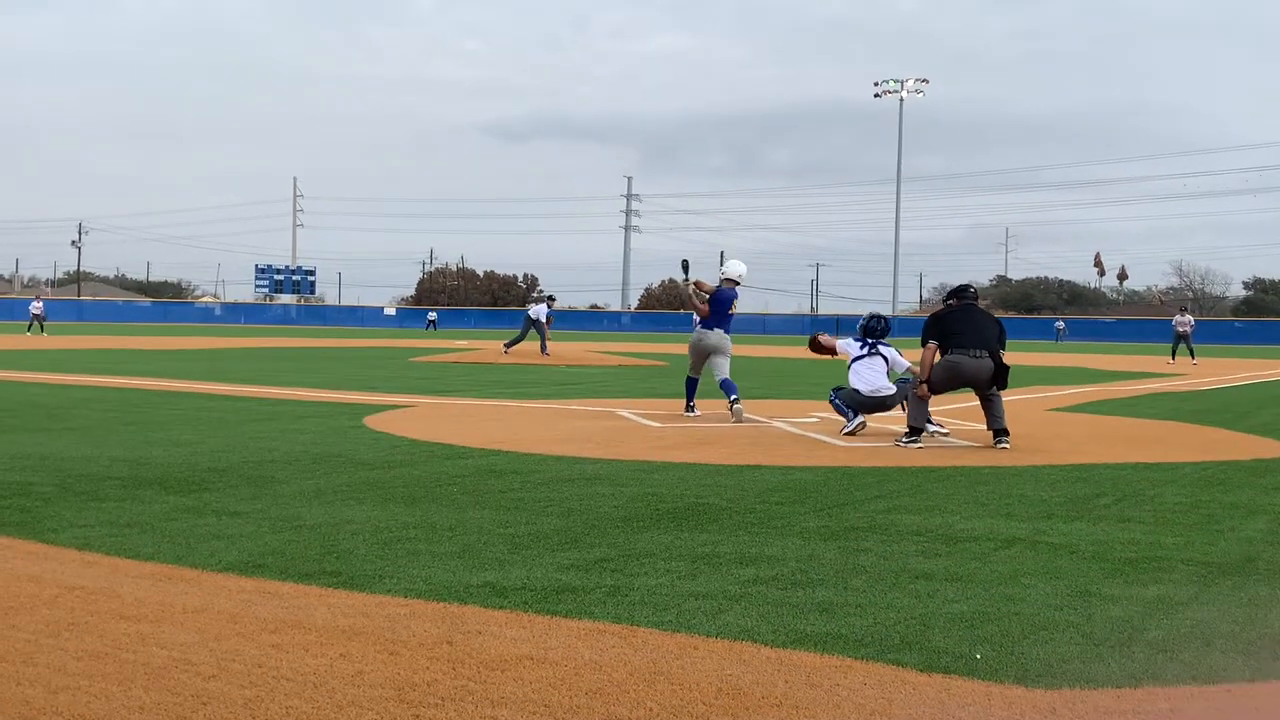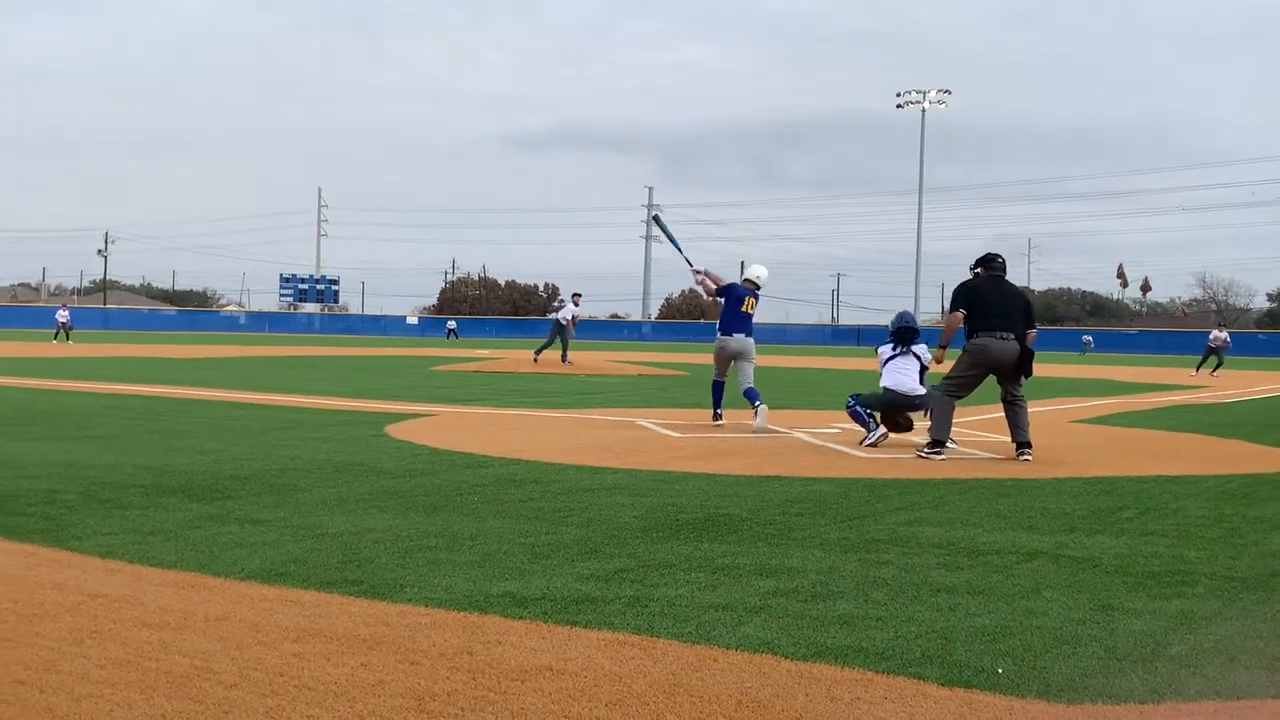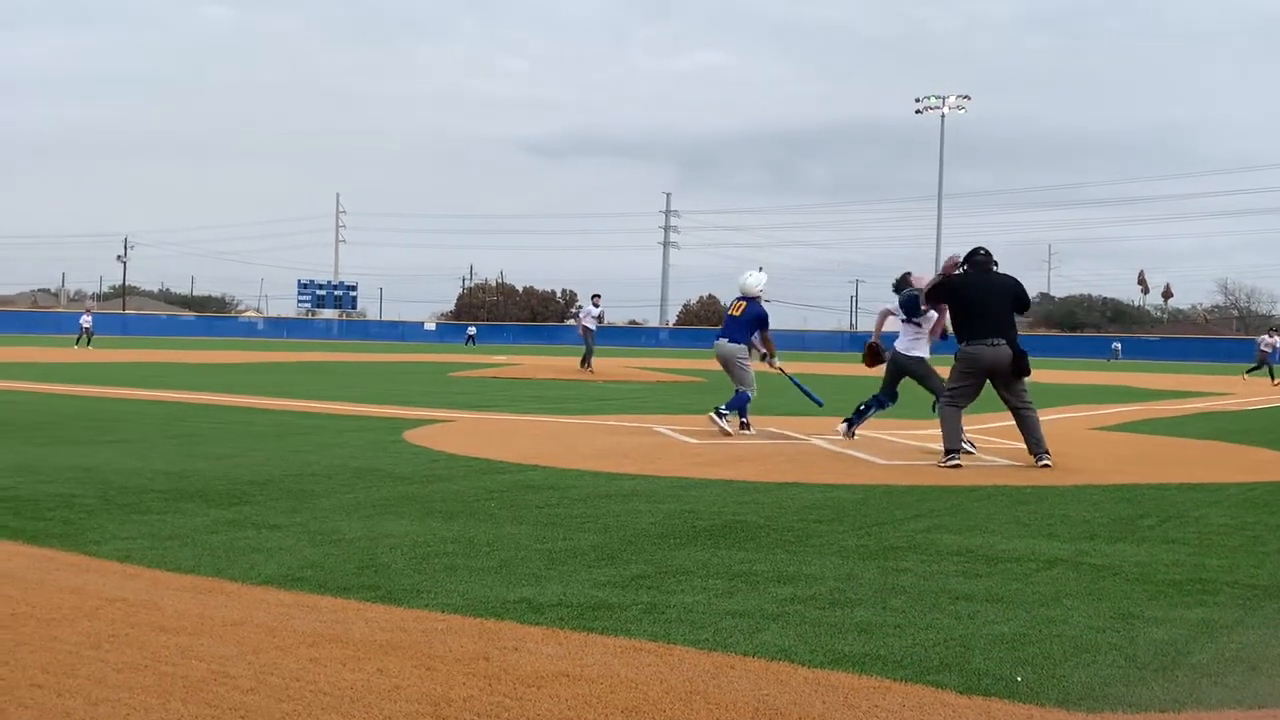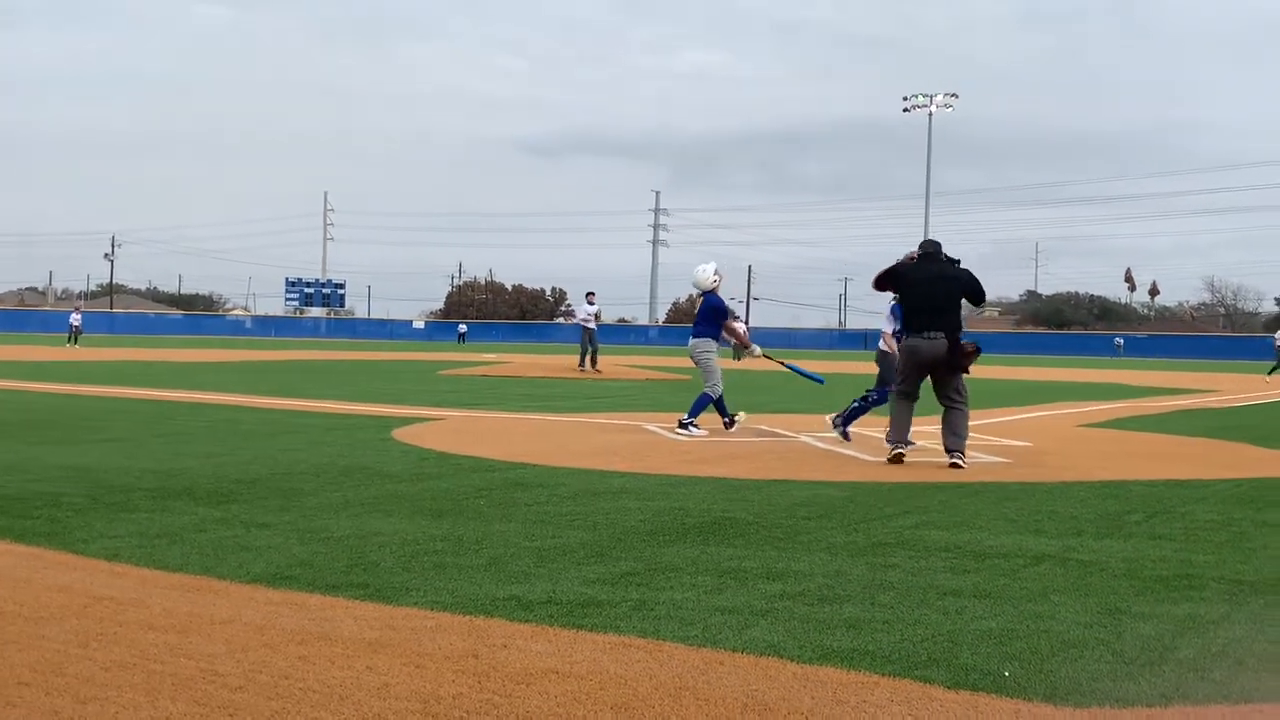
dt=0.4s
person 1, frame 1
left shoulder: (941, 316)
right shoulder: (993, 319)
left elbow: (930, 349)
right elbow: (999, 354)
left wrist: (923, 382)
left hip: (957, 362)
right hip: (988, 366)
left knee: (919, 387)
right knee: (991, 392)
left ankle: (914, 435)
right ankle: (1001, 436)
person 1, frame 2
left shoulder: (969, 287)
right shoulder: (1019, 294)
left elbow: (956, 317)
right elbow: (1030, 333)
left wrist: (942, 347)
right wrist: (1020, 354)
left hip: (981, 346)
right hip: (1013, 348)
left knee: (947, 391)
right knee: (1014, 397)
left ankle: (937, 445)
right ankle: (1023, 447)
person 1, frame 3
left shoulder: (956, 282)
right shoulder: (1009, 282)
left elbow: (927, 298)
right elbow: (1024, 309)
left wrist: (945, 274)
left hip: (972, 352)
right hip: (1007, 352)
left knee: (950, 402)
right knee: (1022, 404)
left ankle: (953, 453)
right ankle: (1041, 453)
person 1, frame 4
left shoulder: (905, 272)
right shoulder: (959, 274)
left elbow: (876, 283)
right elbow: (980, 300)
left hip: (912, 344)
right hip: (946, 345)
left knee: (903, 396)
right knee: (956, 401)
left ankle: (898, 443)
right ankle: (956, 452)
person 2, frame 1
left shoulder: (723, 293)
right shoulder: (732, 292)
left elbow: (703, 313)
right elbow: (710, 290)
left wrist: (691, 293)
right wrist: (694, 283)
left hip: (703, 336)
right hip: (723, 340)
left knee: (694, 372)
right knee: (722, 377)
left ankle: (690, 406)
right ankle: (734, 400)
person 2, frame 2
left shoulder: (734, 289)
right shoulder: (755, 297)
left elbow: (711, 292)
left wrist: (701, 280)
right wrist: (705, 272)
left hip: (725, 341)
right hip: (746, 343)
left knee: (719, 377)
right knee: (747, 384)
left ankle: (718, 414)
right ankle: (759, 405)
person 2, frame 3
left shoulder: (736, 301)
right shoulder: (760, 311)
right elbow: (766, 339)
left wrist: (762, 351)
right wrist: (774, 357)
left hip: (720, 346)
right hip: (736, 350)
left knee: (742, 385)
right knee: (748, 391)
left ankle: (744, 422)
right ankle: (722, 413)
person 2, frame 4
left shoulder: (704, 297)
right shoulder: (716, 302)
right elbow: (731, 329)
left wrist: (734, 342)
right wrist: (751, 346)
left hip: (698, 344)
right hip: (704, 346)
left knee: (715, 383)
right knee: (713, 387)
left ankle: (728, 419)
right ankle: (686, 422)
person 3, frame 1
left shoulder: (852, 344)
right shoulder: (890, 351)
left elbow: (826, 341)
right elbow: (914, 371)
left wrist: (820, 337)
left hip: (862, 401)
right hip: (889, 400)
left knee: (835, 394)
right knee: (908, 386)
left ankle: (854, 419)
right ankle: (928, 424)
person 3, frame 2
left shoulder: (883, 348)
right shoulder: (922, 347)
left hip: (890, 396)
right hip: (916, 399)
left knee: (853, 402)
left ankle: (874, 429)
person 3, frame 3
left shoulder: (904, 303)
right shoulder: (927, 312)
left elbow: (884, 312)
right elbow: (934, 334)
left wrist: (875, 337)
right wrist: (942, 312)
left hip: (897, 356)
right hip: (915, 360)
left knee: (884, 397)
right knee: (944, 395)
left ankle: (850, 424)
person 3, frame 4
right shoulder: (895, 306)
right elbow: (886, 335)
right wrist: (898, 355)
left hip: (896, 355)
right hip: (888, 354)
left knee: (879, 395)
left ankle: (840, 421)
